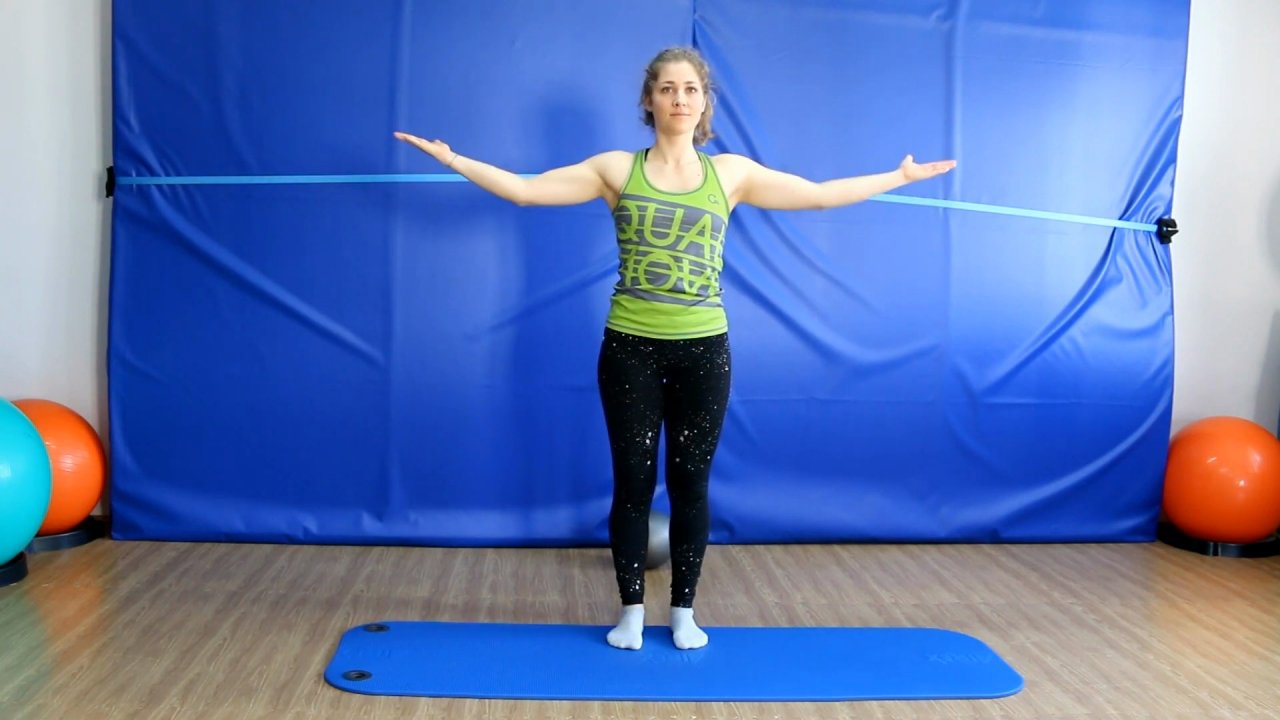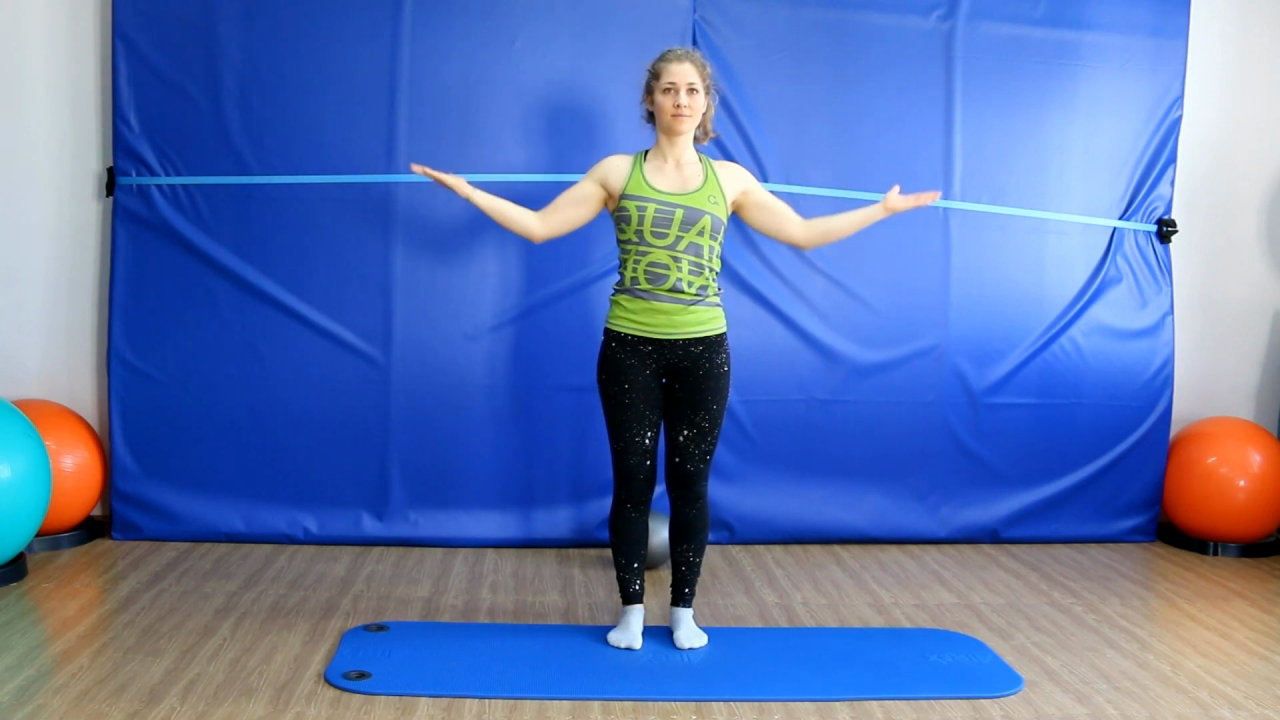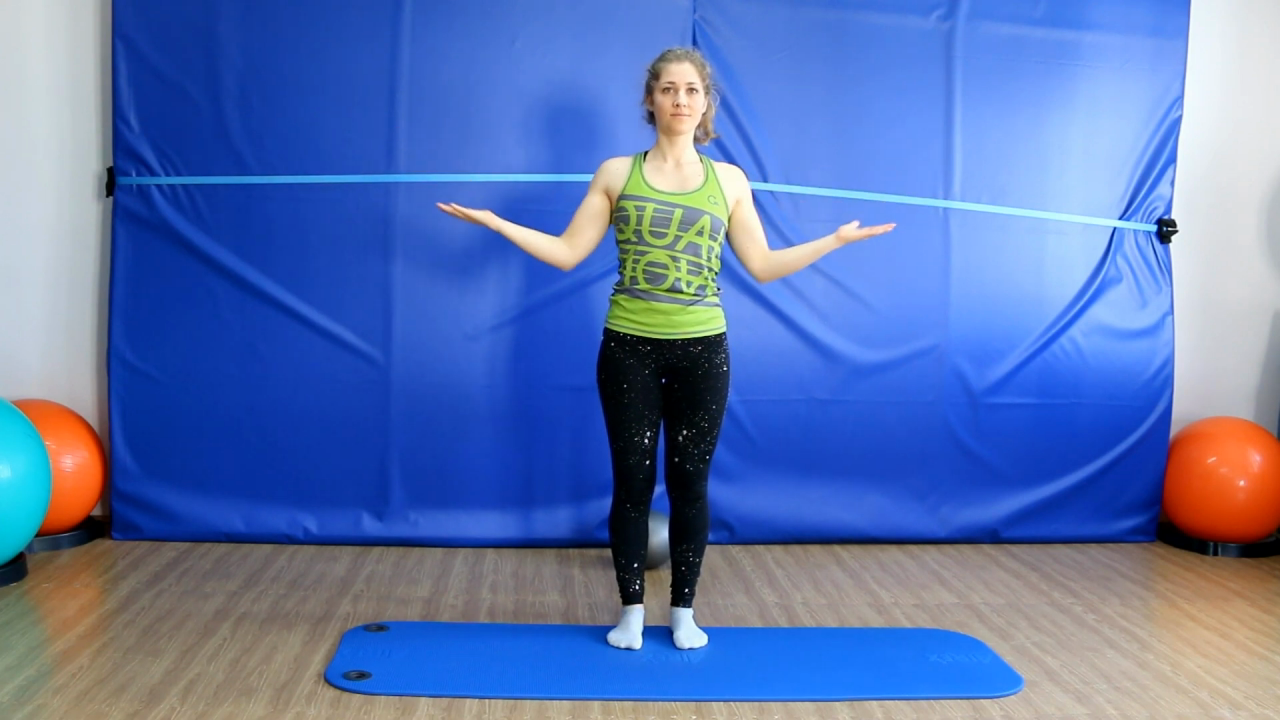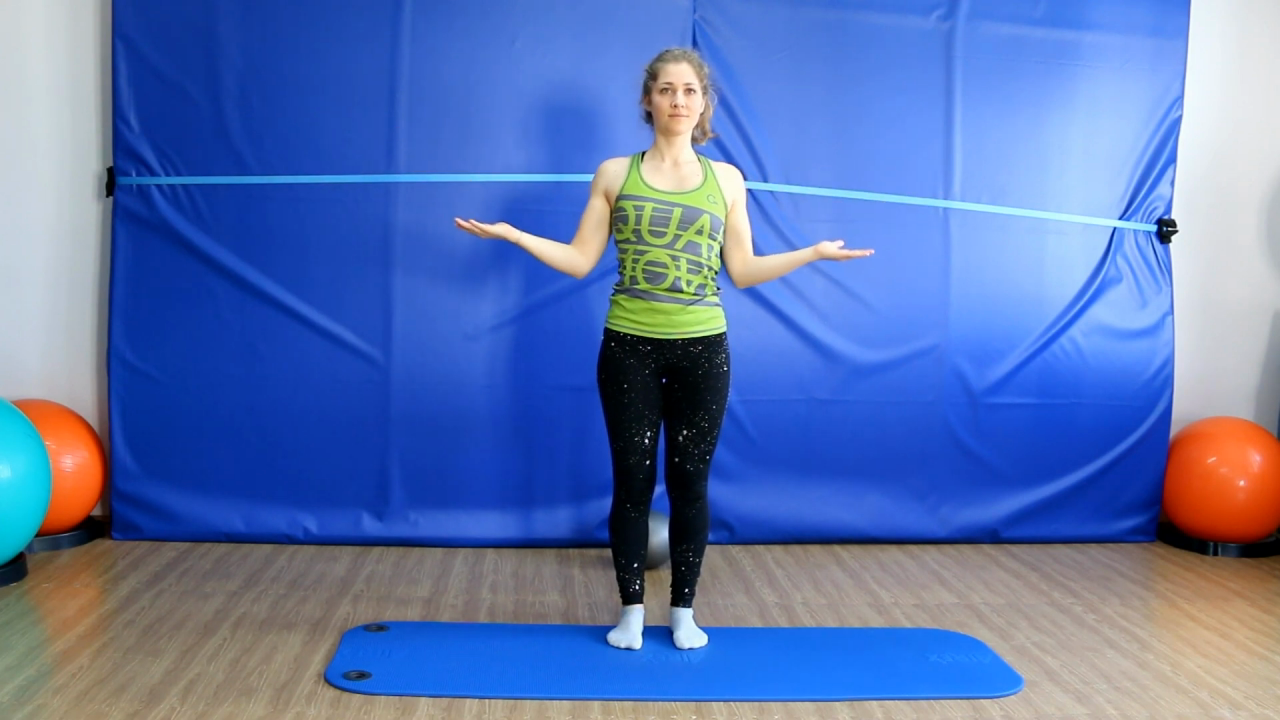
dt=0.3s
person 1, frame 1
left shoulder: (732, 172)
right shoulder: (615, 168)
left elbow: (821, 194)
right elbow: (524, 189)
left wrist: (899, 176)
right wrist: (453, 159)
left hip: (703, 349)
right hip: (630, 347)
left knee: (690, 483)
right knee: (632, 481)
left ankle: (683, 610)
right ankle: (631, 609)
person 1, frame 2
left shoulder: (730, 179)
right shoulder: (616, 171)
left elbow: (804, 233)
right elbow: (537, 225)
left wrist: (882, 209)
right wrist: (463, 188)
left hip: (703, 349)
right hip: (630, 348)
left knee: (690, 482)
right knee: (632, 481)
left ankle: (683, 610)
right ankle: (631, 609)
person 1, frame 3
left shoulder: (730, 180)
right shoulder: (616, 173)
left elbow: (762, 266)
right elbow: (567, 253)
left wrist: (836, 239)
right wrist: (496, 222)
left hip: (703, 349)
right hip: (629, 347)
left knee: (690, 483)
right knee: (632, 481)
left ankle: (683, 610)
right ankle: (631, 610)
person 1, frame 4
left shoulder: (727, 179)
right shoulder: (615, 174)
left elbow: (743, 271)
right elbow: (580, 260)
left wrist: (815, 253)
right wrist: (513, 235)
left hip: (702, 349)
right hip: (629, 348)
left knee: (690, 482)
right knee: (632, 481)
left ankle: (683, 611)
right ankle: (632, 610)
